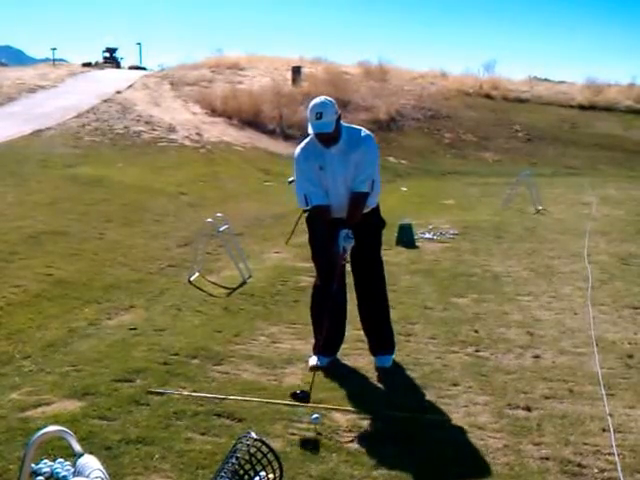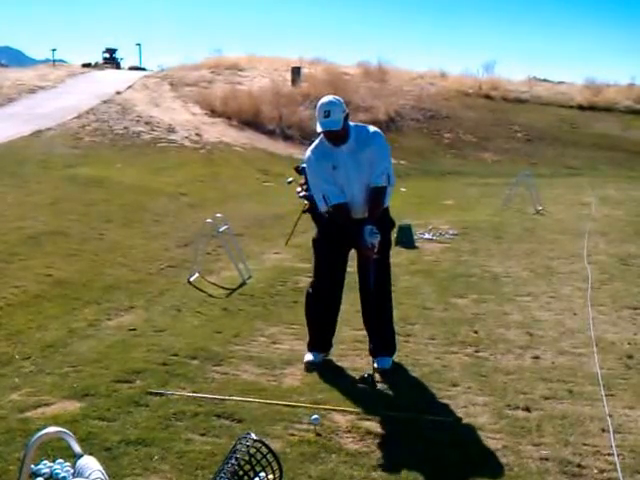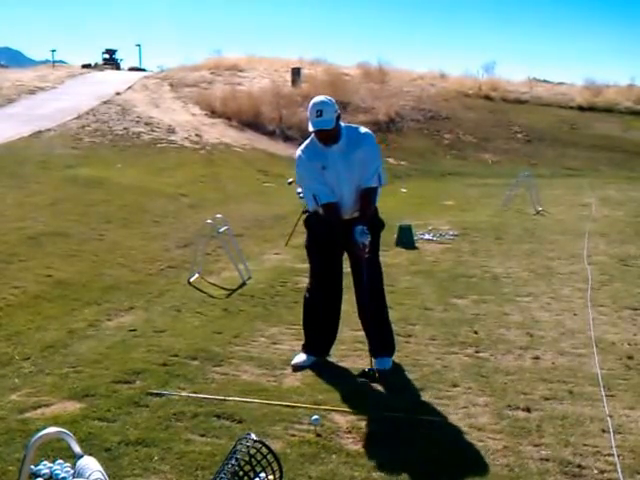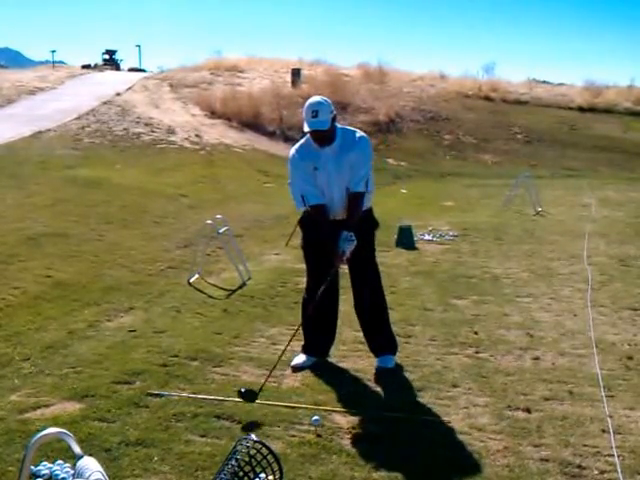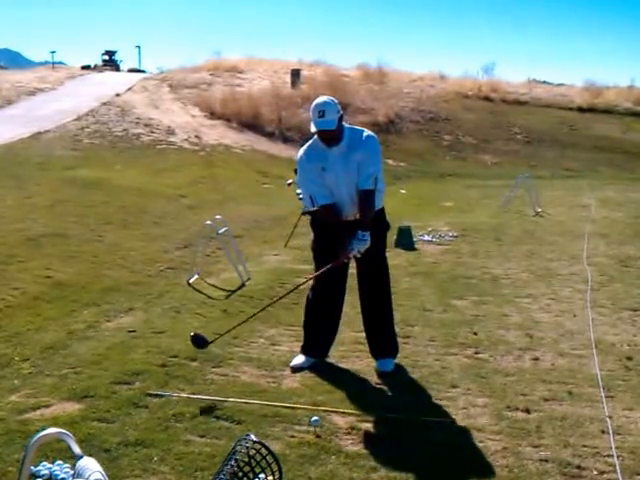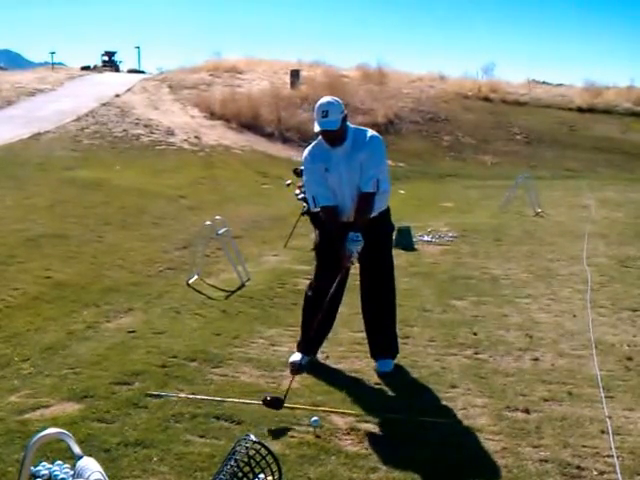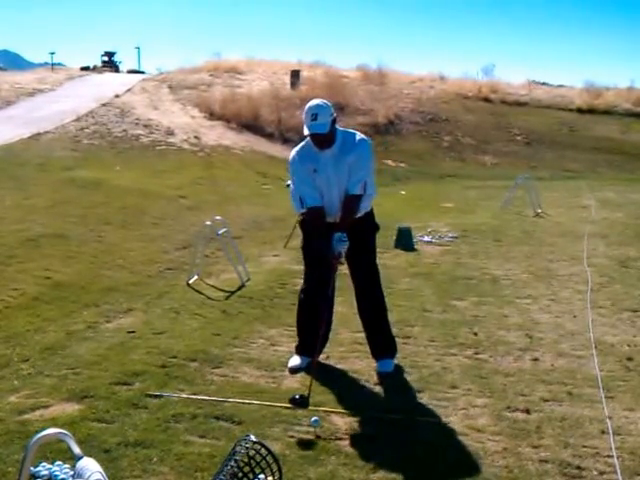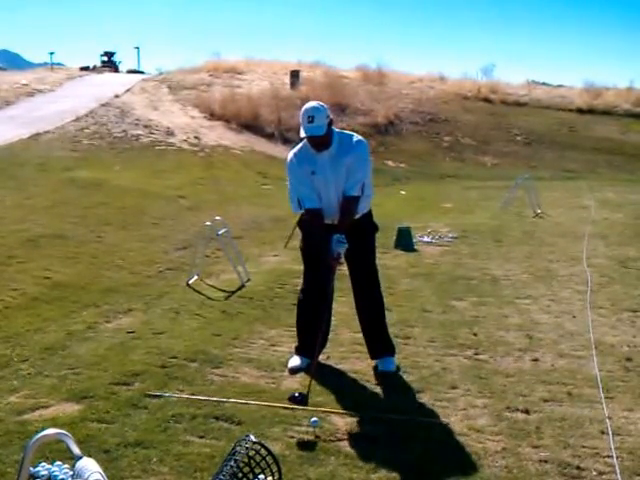
dt=0.3s
person 1, frame 1
left shoulder: (364, 141)
right shoulder: (304, 154)
left elbow: (362, 191)
right elbow: (315, 203)
left wrist: (349, 231)
right wrist: (333, 239)
left hip: (364, 220)
right hip: (324, 223)
left knee: (371, 285)
right knee: (326, 285)
left ankle: (382, 348)
right ankle: (324, 348)
person 1, frame 2
left shoulder: (373, 138)
right shoulder: (314, 156)
left elbow: (379, 186)
right elbow: (334, 203)
left wrist: (371, 227)
right wrist: (355, 236)
left hip: (374, 218)
right hip: (334, 223)
left knee: (377, 286)
right knee: (324, 284)
left ankle: (383, 349)
right ankle: (318, 346)
person 1, frame 3
left shoulder: (364, 140)
right shoulder: (305, 155)
left elbow: (370, 187)
right elbow: (325, 202)
left wrist: (362, 228)
right wrist: (346, 238)
left hip: (364, 220)
right hip: (323, 225)
left knee: (370, 285)
right knee: (321, 287)
left ankle: (382, 350)
right ankle: (315, 347)
person 1, frame 4
left shoulder: (358, 142)
right shoulder: (299, 155)
left elbow: (357, 193)
right elbow: (312, 203)
left wrist: (348, 233)
right wrist: (332, 241)
left hip: (358, 221)
right hip: (318, 225)
left knee: (367, 286)
right knee: (318, 287)
left ankle: (384, 349)
right ankle: (314, 348)
person 1, frame 5
left shoulder: (367, 142)
right shoulder: (307, 157)
left elbow: (368, 190)
right elbow: (323, 204)
left wrist: (363, 231)
right wrist: (342, 240)
left hip: (370, 221)
right hip: (329, 225)
left knee: (375, 288)
right knee: (324, 288)
left ankle: (384, 352)
right ankle: (313, 349)
person 1, frame 6
left shoulder: (371, 142)
right shoulder: (312, 156)
left elbow: (368, 193)
right elbow: (325, 206)
left wrist: (356, 234)
right wrist: (340, 243)
left hip: (373, 222)
right hip: (333, 224)
left knee: (379, 289)
right knee: (322, 286)
left ankle: (384, 353)
right ankle: (306, 348)
person 1, frame 7
left shoulder: (359, 145)
right shoulder: (299, 157)
left elbow: (354, 196)
right elbow: (311, 206)
left wrist: (341, 235)
right wrist: (326, 244)
left hip: (358, 223)
right hip: (318, 225)
left knee: (368, 288)
right knee: (314, 288)
left ankle: (384, 353)
right ankle: (306, 350)
person 1, frame 8
left shoulder: (356, 146)
right shoulder: (296, 159)
left elbow: (352, 197)
right elbow: (309, 208)
left wrist: (340, 236)
right wrist: (325, 245)
left hip: (356, 223)
right hip: (317, 227)
left knee: (367, 288)
right knee: (313, 289)
left ankle: (383, 353)
right ankle: (306, 351)
